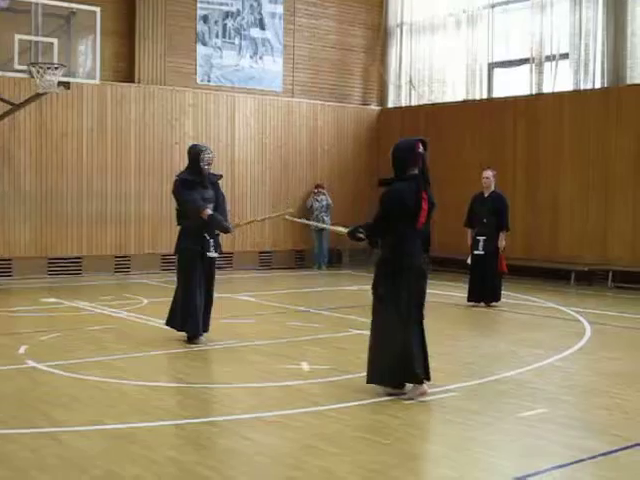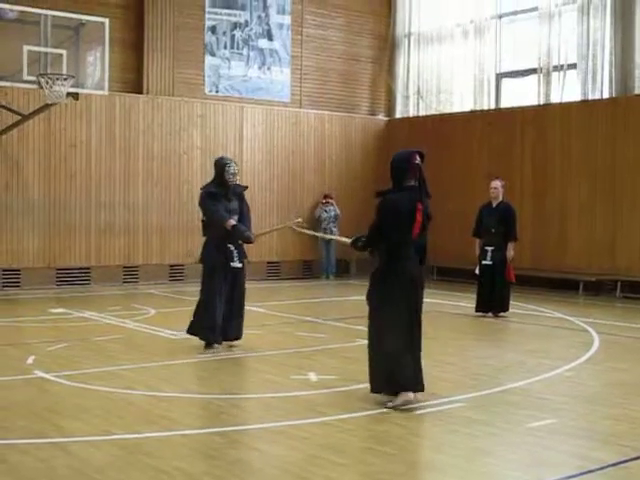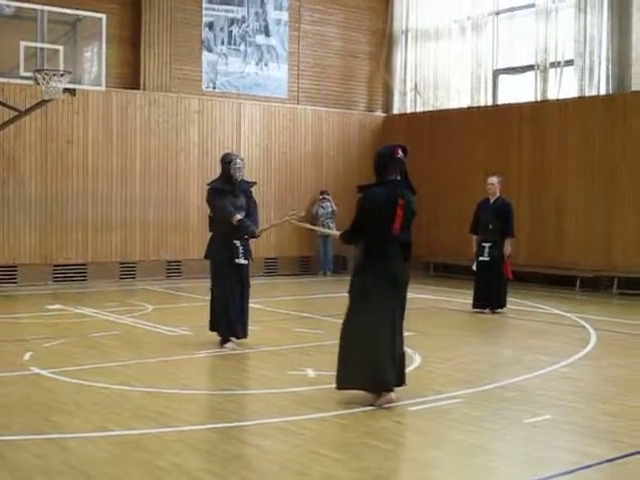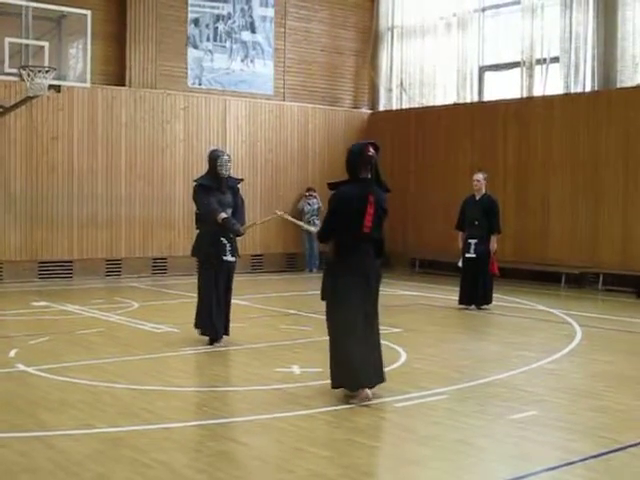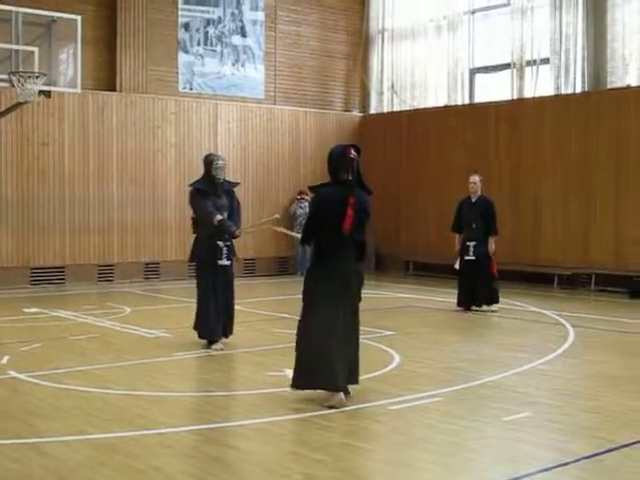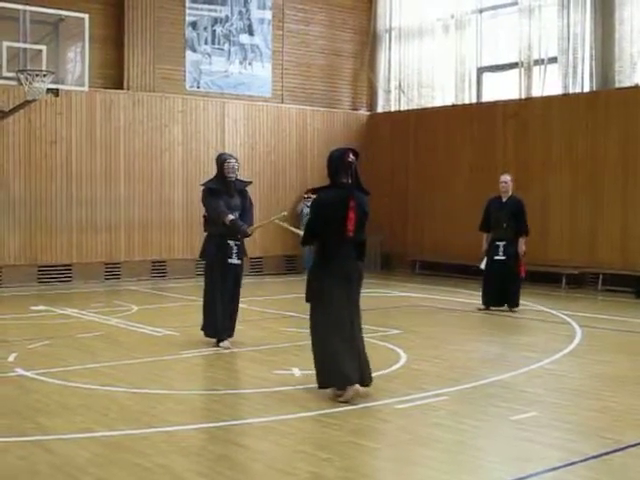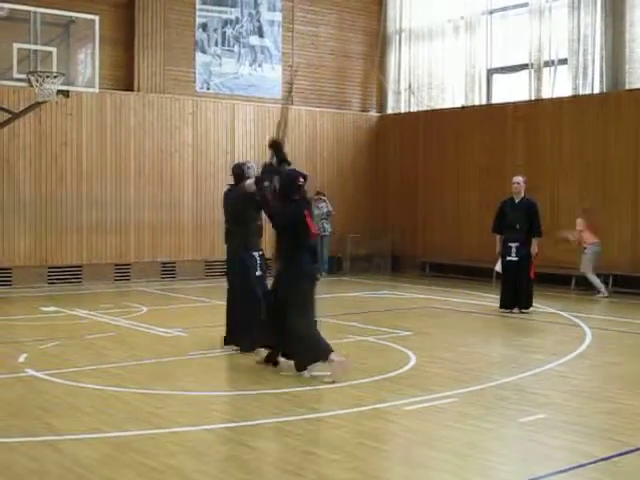
dt=0.7s
person 1, frame 1
left shoulder: (395, 192)
right shoulder: (424, 191)
left elbow: (380, 225)
left wrist: (358, 232)
right wrist: (368, 232)
left hip: (397, 262)
right hip: (417, 260)
left knee: (395, 318)
right knee: (410, 317)
left ankle: (415, 380)
right ankle: (398, 379)
person 1, frame 2
left shoulder: (391, 202)
right shoulder: (422, 202)
left elbow: (376, 235)
left wrist: (360, 243)
right wrist: (370, 242)
left hip: (392, 271)
right hip: (413, 270)
left knee: (389, 327)
right knee: (408, 326)
left ankle: (401, 387)
right ankle: (407, 385)
person 1, frame 3
left shoulder: (372, 197)
right shoulder: (407, 197)
left elbow: (356, 231)
right elbow: (404, 231)
left wrist: (345, 236)
left hip: (375, 267)
right hip: (398, 267)
left knee: (370, 324)
right knee: (391, 323)
left ankle: (384, 386)
right ankle: (387, 381)
person 1, frame 4
left shoulder: (342, 194)
right shoulder: (379, 196)
left elbow: (326, 232)
right elbow: (375, 230)
left wrist: (323, 236)
left hip: (345, 265)
right hip: (370, 265)
left knee: (347, 324)
right knee: (365, 321)
left ankle: (361, 384)
right ankle: (360, 380)
person 1, frame 5
left shoulder: (323, 197)
right shoulder: (362, 198)
left elbow: (308, 235)
right elbow: (360, 234)
left wrist: (312, 238)
left hip: (326, 268)
right hip: (352, 269)
left knee: (323, 326)
right knee: (345, 325)
left ankle: (336, 388)
right ankle: (342, 382)
person 1, frame 6
left shoulder: (323, 199)
right shoulder: (361, 200)
left elbow: (309, 236)
right elbow: (358, 234)
left wrist: (315, 238)
left hip: (328, 269)
right hip: (352, 268)
left knee: (329, 325)
right knee: (348, 322)
left ankle: (347, 381)
right ankle: (355, 377)
person 1, frame 7
left shoulder: (287, 212)
right shoulder: (304, 206)
left hip: (294, 270)
right hip: (304, 267)
left knee: (298, 317)
right knee: (277, 309)
left ankle: (330, 356)
right ankle: (275, 352)
person 2, frame 1
left shoulder: (213, 181)
right shoulder: (183, 183)
left elbow: (221, 205)
right elbow: (196, 206)
left wrist: (222, 222)
right wrist: (216, 221)
left hip: (209, 238)
right hip: (191, 239)
left knee: (206, 284)
right knee: (192, 285)
left ankle: (197, 327)
right ankle: (193, 331)
person 2, frame 2
left shoulder: (238, 193)
right shoulder: (209, 195)
left elbow: (245, 216)
right elbow: (220, 217)
left wrist: (245, 232)
right wrist: (239, 230)
left hip: (235, 248)
right hip: (216, 249)
left knee: (235, 293)
right knee: (214, 293)
left ankle: (228, 334)
right ankle: (210, 338)
person 2, frame 3
left shoulder: (245, 189)
right shoulder: (216, 191)
left elbow: (252, 211)
right elbow: (226, 212)
left wrist: (251, 228)
right wrist: (243, 224)
left hip: (241, 245)
right hip: (222, 245)
left knee: (240, 289)
right knee: (224, 290)
left ankle: (233, 330)
right ankle: (226, 335)
person 2, frame 4
left shoulder: (233, 187)
right shoulder: (202, 188)
left elbow: (239, 209)
right elbow: (211, 209)
left wrist: (237, 225)
right wrist: (228, 222)
left hip: (228, 243)
right hip: (209, 243)
left knee: (224, 288)
right knee: (210, 288)
left ankle: (218, 329)
right ankle: (213, 332)
person 2, frame 5
left shoulder: (228, 190)
right shoulder: (198, 192)
left elbow: (235, 212)
right elbow: (208, 213)
left wrist: (233, 228)
right wrist: (224, 224)
left hip: (225, 246)
right hip: (207, 246)
left knee: (225, 290)
right knee: (209, 291)
left ankle: (218, 332)
right ankle: (212, 336)
person 2, frame 6
left shoulder: (241, 189)
right shoulder: (211, 190)
left elbow: (248, 211)
right elbow: (219, 211)
left wrist: (245, 227)
right wrist: (235, 224)
left hip: (235, 244)
right hip: (217, 244)
left knee: (232, 289)
right knee: (217, 289)
left ankle: (225, 332)
right ankle: (221, 334)
person 2, frame 7
left shoulder: (253, 196)
right shoulder: (233, 196)
left hip: (253, 252)
right hip: (241, 254)
left knee: (258, 296)
right knee: (251, 297)
left ankle: (237, 338)
right ankle: (245, 341)
person 3, frame 1
left shoulder: (499, 199)
right shoulder: (476, 198)
left elbow: (504, 222)
right elbow: (470, 219)
left wrist: (502, 239)
right wrist: (469, 237)
left hip: (493, 239)
right hip: (478, 238)
left knee: (492, 269)
right knee: (476, 267)
left ankle: (489, 298)
right ankle: (477, 297)
person 3, frame 2
left shoulder: (507, 209)
right shoulder: (484, 208)
left elbow: (511, 232)
right elbow: (478, 230)
left wrist: (510, 249)
right wrist: (477, 247)
left hip: (501, 249)
right hip: (486, 248)
left knee: (500, 279)
right knee: (484, 278)
left ankle: (497, 308)
right ankle: (485, 307)
person 3, frame 3
left shoulder: (505, 205)
right shoulder: (481, 204)
left elbow: (509, 228)
right elbow: (475, 226)
left wrist: (507, 246)
right wrist: (475, 243)
left hip: (498, 245)
right hip: (483, 244)
left knee: (497, 275)
right knee: (482, 274)
left ankle: (495, 304)
right ankle: (482, 303)
person 3, frame 4
left shoulder: (491, 202)
right shoulder: (467, 201)
left elbow: (495, 226)
right elbow: (461, 223)
left wrist: (493, 242)
right wrist: (461, 240)
left hip: (484, 242)
right hip: (469, 241)
left knee: (483, 271)
right knee: (468, 271)
left ankle: (481, 300)
right ankle: (468, 300)
person 3, frame 5
left shoulder: (487, 203)
right shoulder: (463, 203)
left elbow: (492, 227)
right elbow: (458, 226)
left wrist: (491, 244)
right wrist: (457, 243)
left hip: (482, 244)
right hip: (467, 244)
left knee: (485, 273)
right knee: (465, 273)
left ankle: (490, 301)
right ankle: (466, 302)
person 3, frame 6
left shoulder: (517, 203)
right shoulder: (492, 202)
left elbow: (523, 227)
right elbow: (486, 225)
left wrist: (522, 244)
right wrist: (485, 242)
left hip: (512, 244)
right hip: (495, 243)
left knee: (511, 274)
right knee: (491, 273)
left ankle: (512, 303)
right ankle: (489, 303)
person 3, frame 7
left shoulder: (530, 204)
right shoulder: (505, 204)
left elbow: (535, 228)
right elbow: (498, 226)
left wrist: (534, 245)
right wrist: (498, 244)
left hip: (524, 245)
right hip: (508, 245)
left knee: (524, 276)
right knee: (508, 275)
left ankle: (523, 305)
right ankle: (508, 304)
